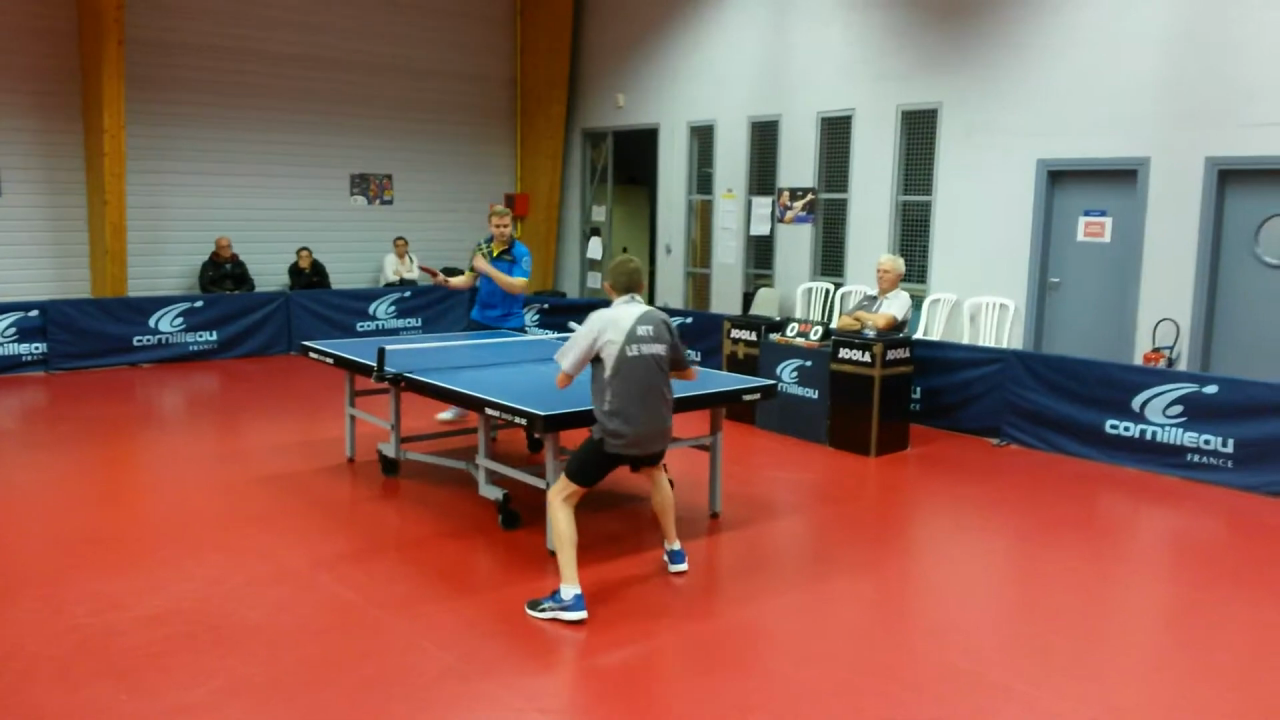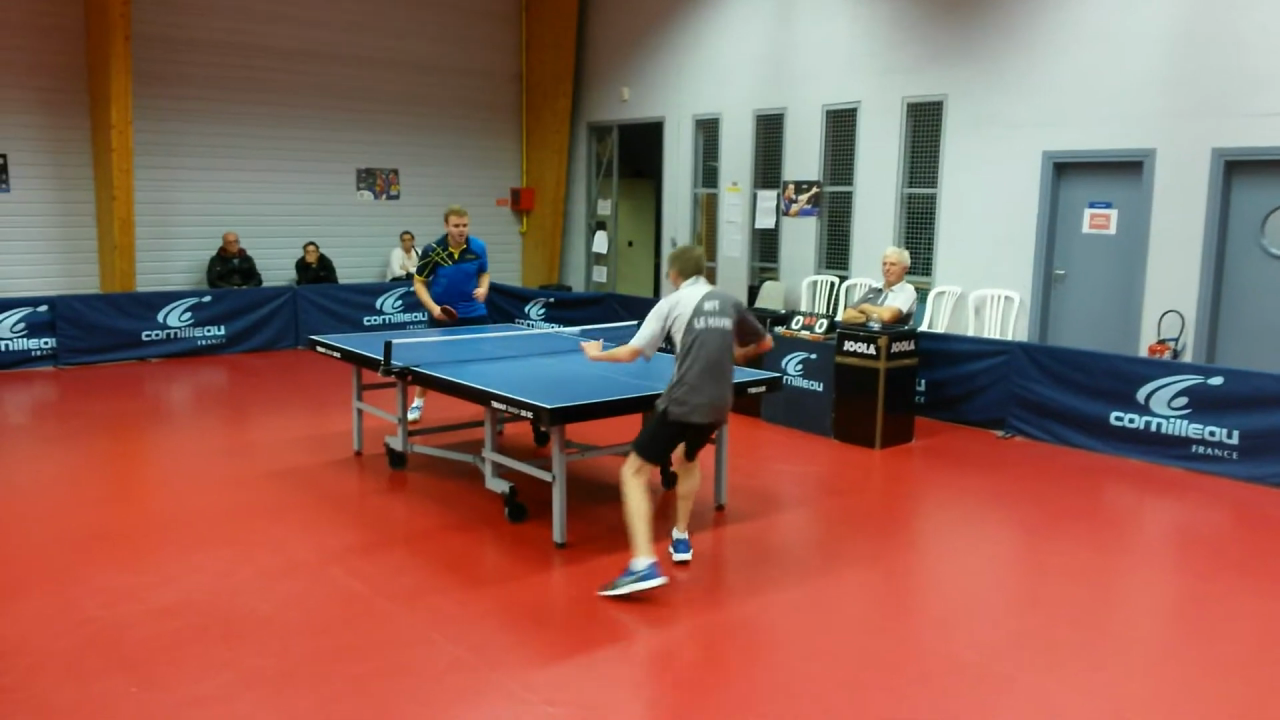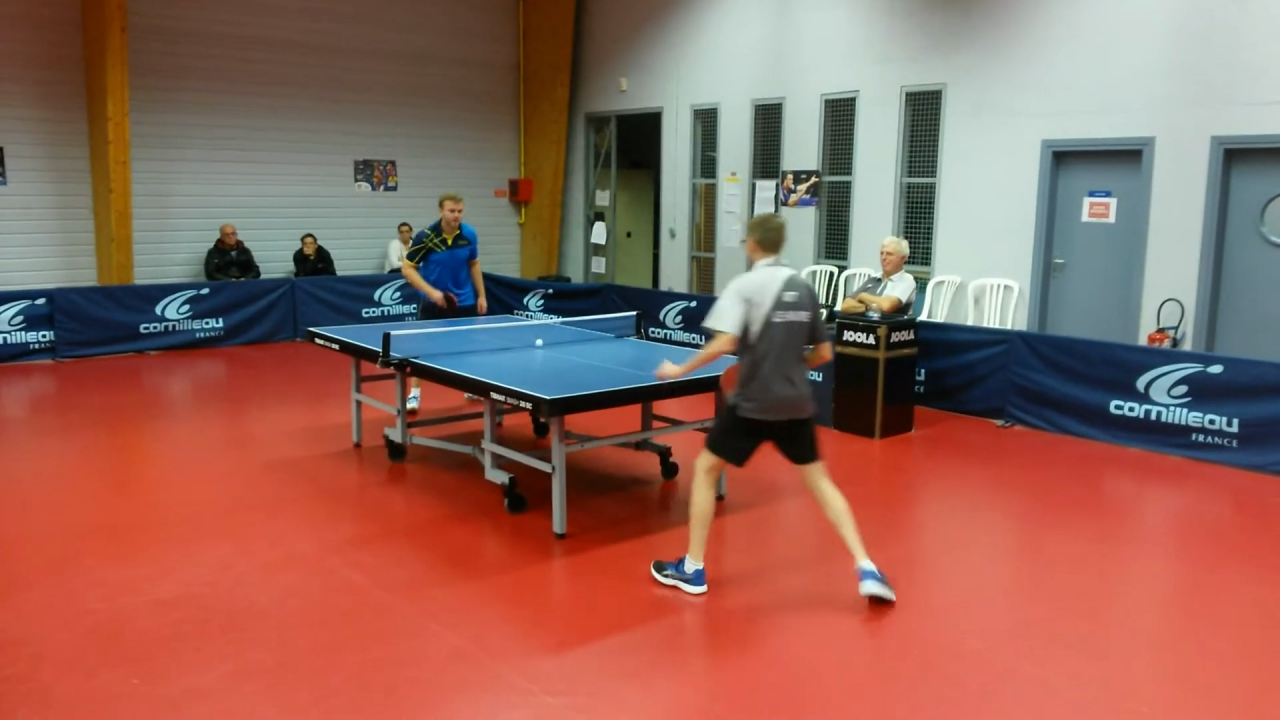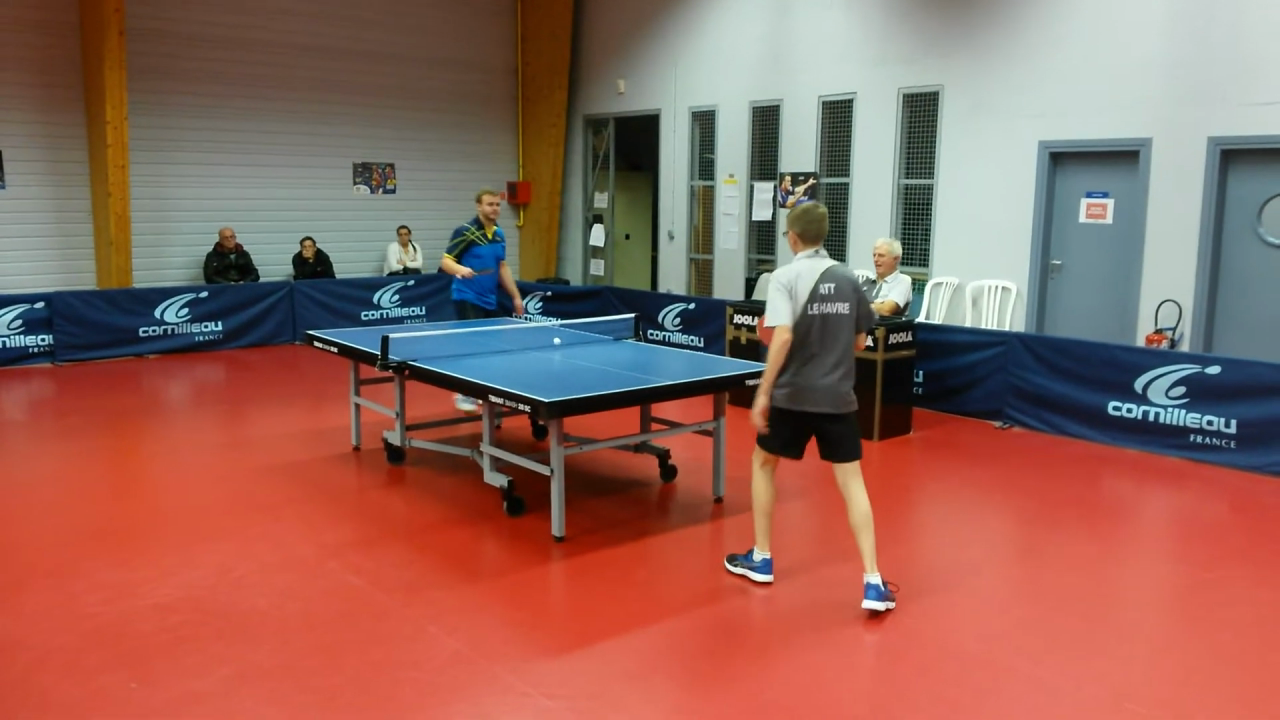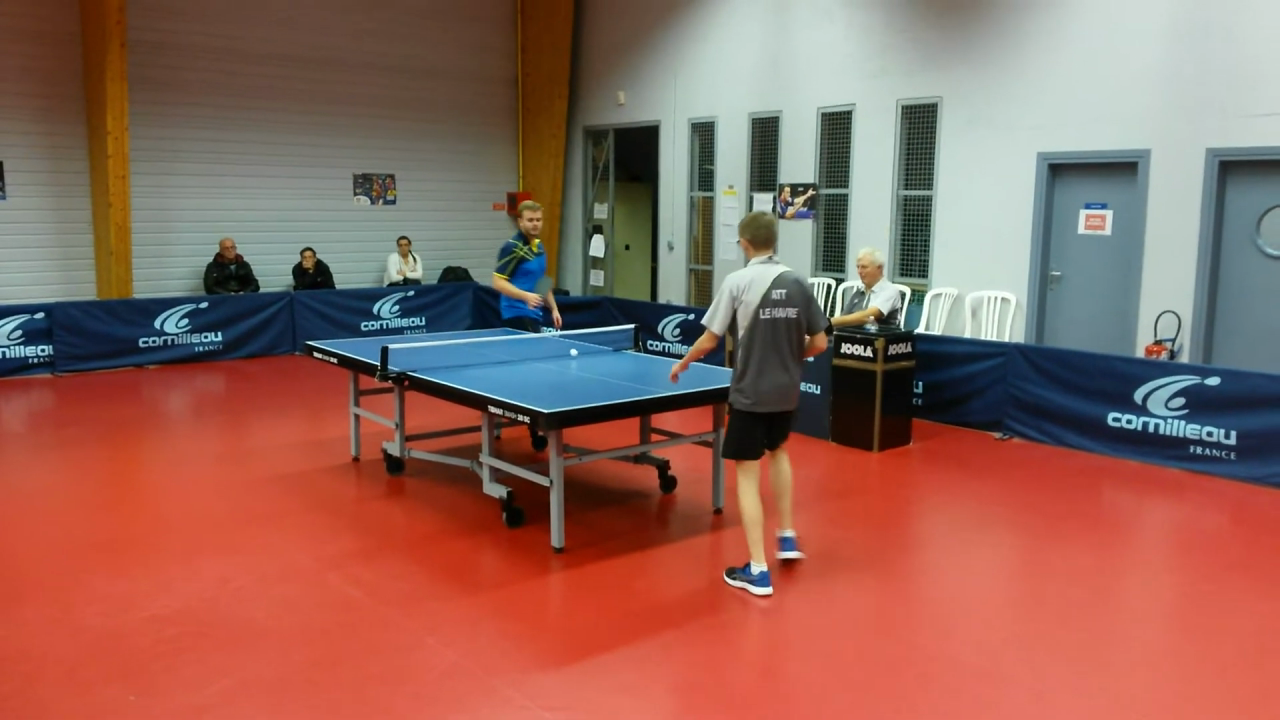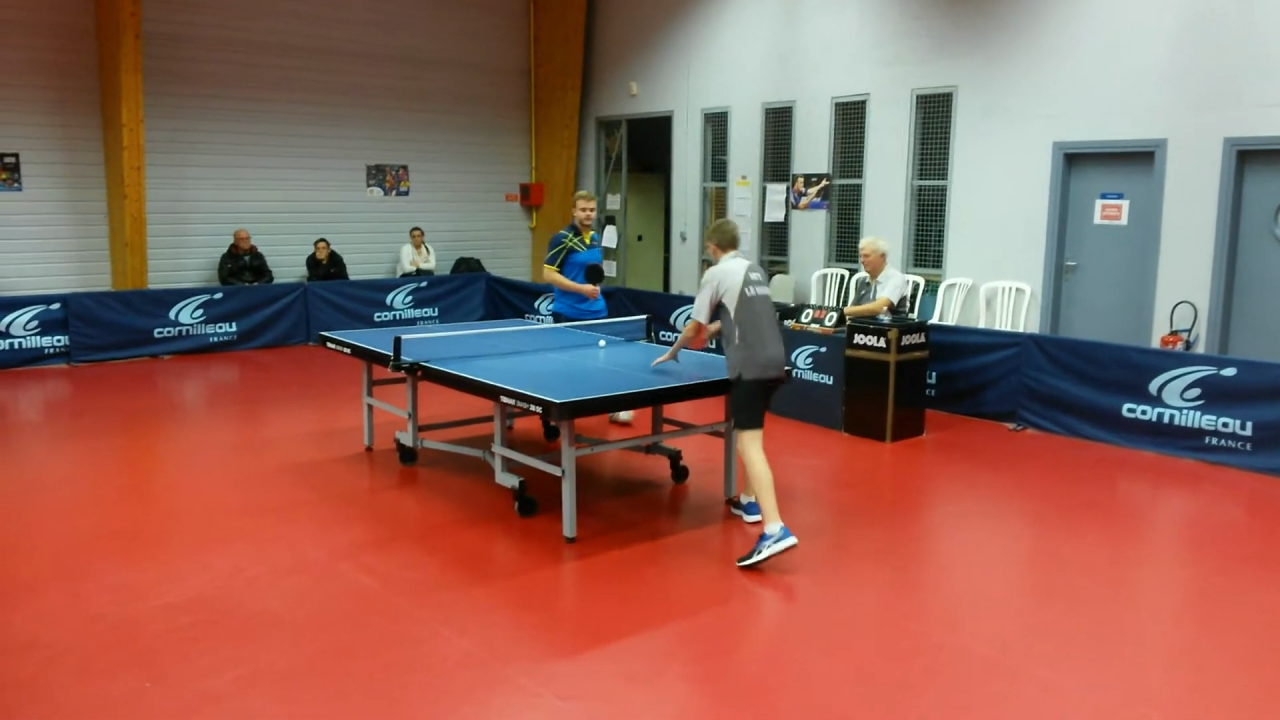
dt=0.4s
person 1, frame 1
left shoulder: (599, 320)
right shoulder: (663, 321)
left elbow: (562, 380)
right elbow: (688, 373)
left wrist: (595, 363)
left hip: (614, 435)
right hip: (657, 431)
left knee: (560, 497)
right knee: (654, 472)
left ankle: (570, 595)
right ankle: (674, 550)
person 1, frame 2
left shoulder: (672, 303)
right shoulder: (730, 303)
left elbow: (633, 351)
right elbow: (765, 343)
left wrist: (597, 353)
left hip: (681, 405)
right hip: (717, 406)
left knee: (633, 473)
right knee: (687, 458)
left ankle: (644, 565)
right ankle: (680, 539)
person 1, frame 3
left shoulder: (744, 285)
right shoulder: (804, 287)
left elbow: (725, 343)
right elbow: (823, 354)
left wrist: (682, 369)
left hip: (751, 403)
right hip: (796, 404)
left knee: (705, 469)
right knee: (819, 479)
left ankle: (693, 568)
right ankle: (867, 571)
person 1, frame 4
left shoulder: (785, 276)
right shoulder: (847, 278)
left elbow: (783, 338)
right elbow: (859, 341)
left wrist: (763, 394)
left hip: (793, 396)
right hip: (838, 398)
left knee: (763, 465)
right knee: (852, 483)
left ankle: (761, 558)
right ankle: (873, 583)
person 1, frame 5
left shoulder: (737, 282)
right shoulder: (798, 282)
left elbow: (709, 339)
right elbow: (819, 344)
left wrist: (680, 365)
left hip: (750, 395)
right hip: (786, 393)
left knee: (746, 475)
right knee: (777, 454)
left ankle: (757, 569)
right ankle: (787, 537)
person 1, frame 6
left shoulder: (717, 273)
right shoulder: (756, 271)
left elbow: (695, 326)
left wrist: (672, 351)
left hip: (749, 366)
right hip: (774, 363)
left knee: (752, 446)
right knee: (749, 434)
left ankle: (775, 529)
person 2, frame 1
left shoulder: (521, 253)
right shoulder: (482, 248)
left elbow: (519, 288)
right elbow: (468, 280)
left wrist: (489, 269)
right wrist: (447, 281)
left hip: (510, 322)
right hip: (480, 318)
right ankle: (459, 407)
person 2, frame 2
left shoulder: (478, 247)
right shoulder: (432, 251)
right elbow: (419, 282)
left wrist: (483, 288)
right wrist: (432, 306)
left hip: (474, 313)
right hip: (443, 314)
right ankle: (417, 404)
person 2, frame 3
left shoulder: (469, 234)
right shoulder: (425, 237)
right elbow: (407, 269)
left wrist: (481, 295)
right wrist: (430, 291)
left hip: (464, 301)
right hip: (434, 301)
right ankle: (414, 394)
person 2, frame 4
left shoulder: (499, 234)
right shoulder: (465, 231)
left elbow: (502, 268)
right elbow: (445, 262)
left wrist: (516, 296)
right wrist: (460, 269)
left hip: (489, 301)
right hip: (468, 298)
right ankle: (462, 393)
person 2, frame 5
left shoulder: (539, 247)
right shoulder: (512, 247)
right elbow: (498, 282)
left wrist: (553, 308)
right wrist: (524, 295)
left hip: (533, 315)
right hip: (519, 314)
right ankle: (534, 422)
person 2, frame 6
left shoulder: (596, 238)
right shoulder: (563, 238)
right elbow: (549, 274)
right wrist: (581, 288)
left hip: (596, 312)
right hip: (568, 312)
